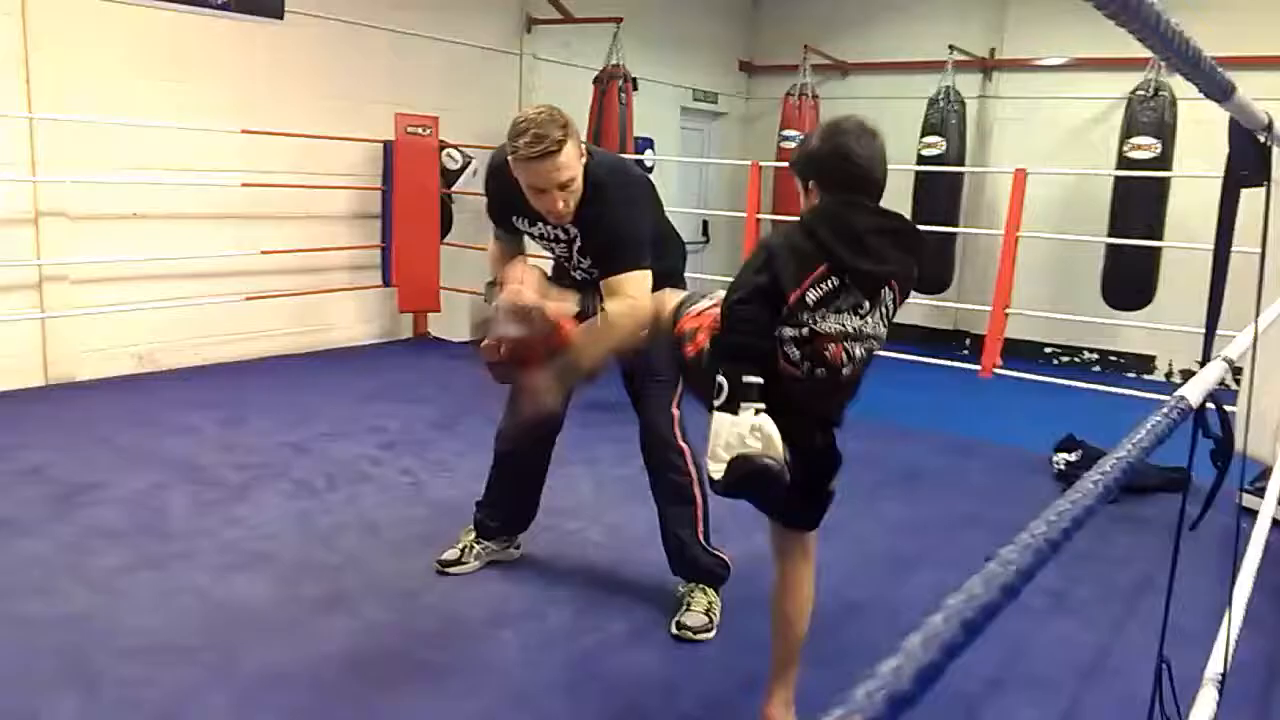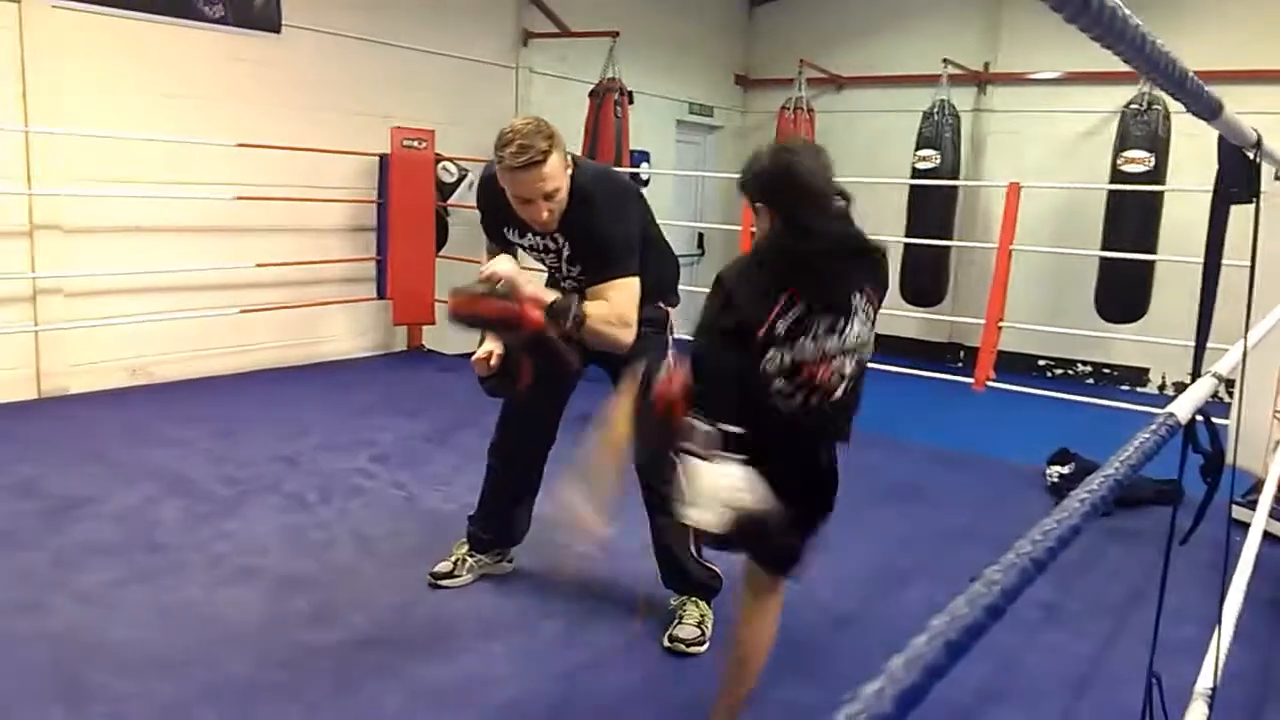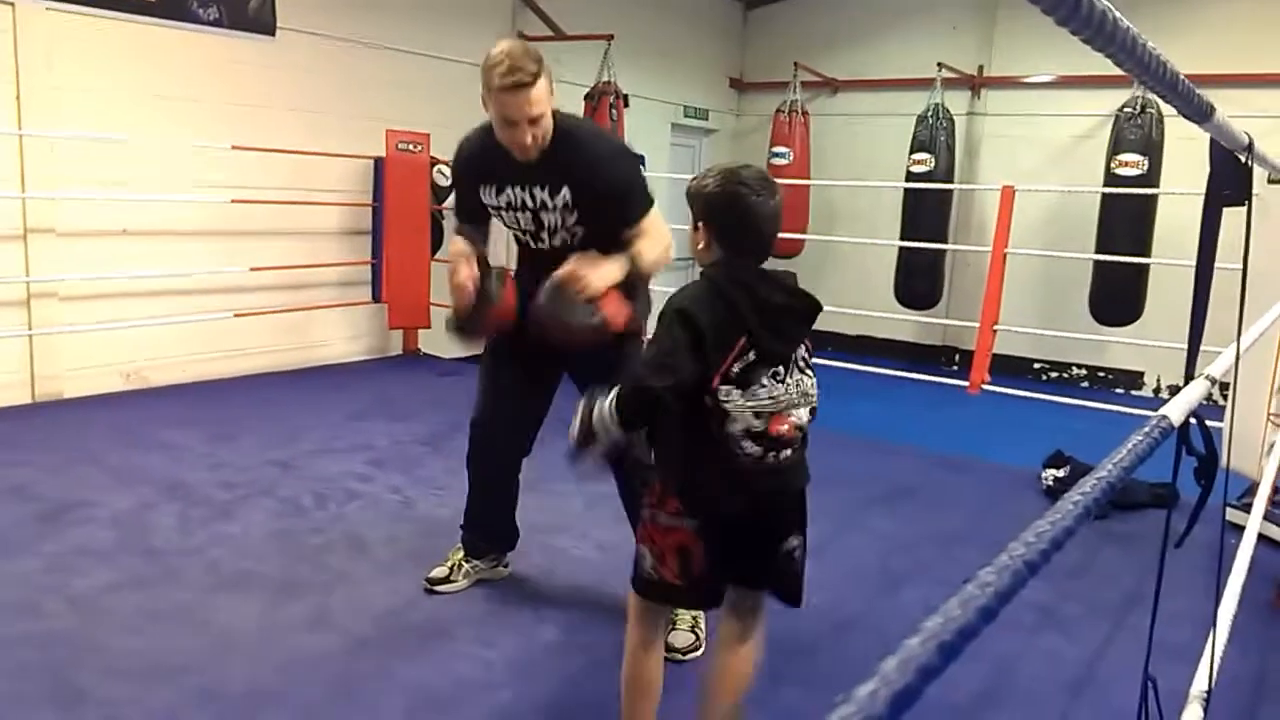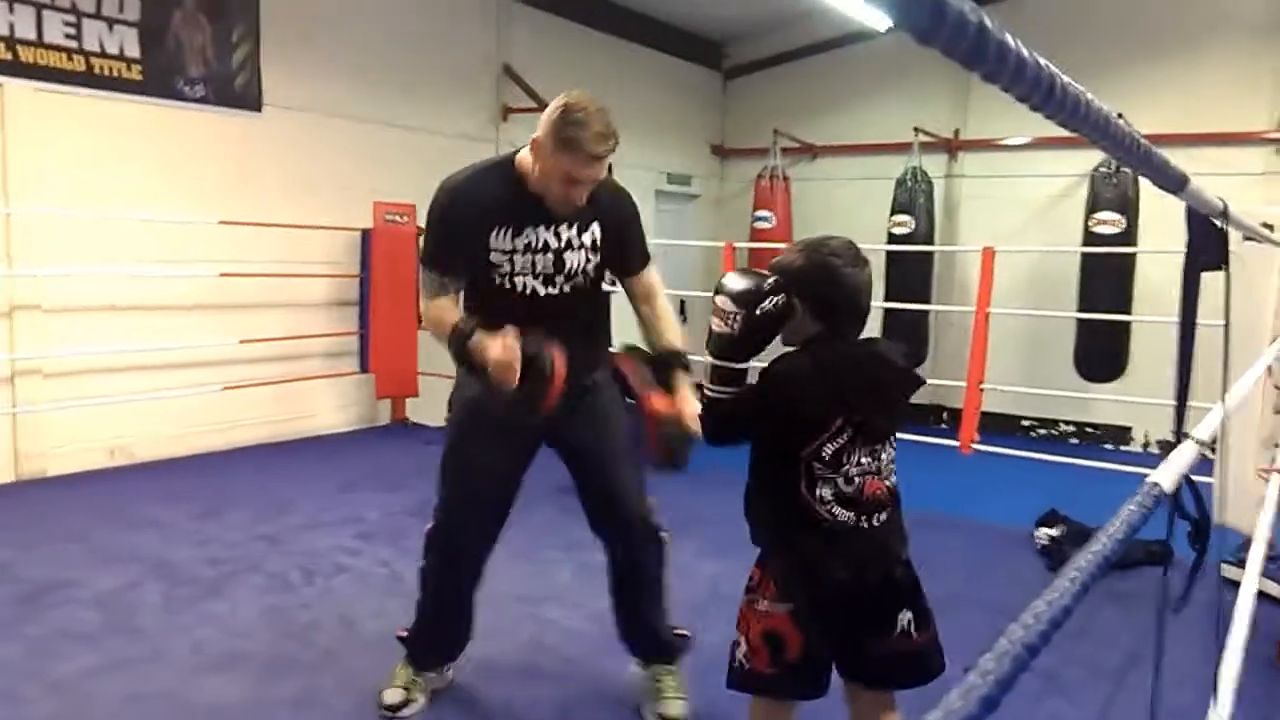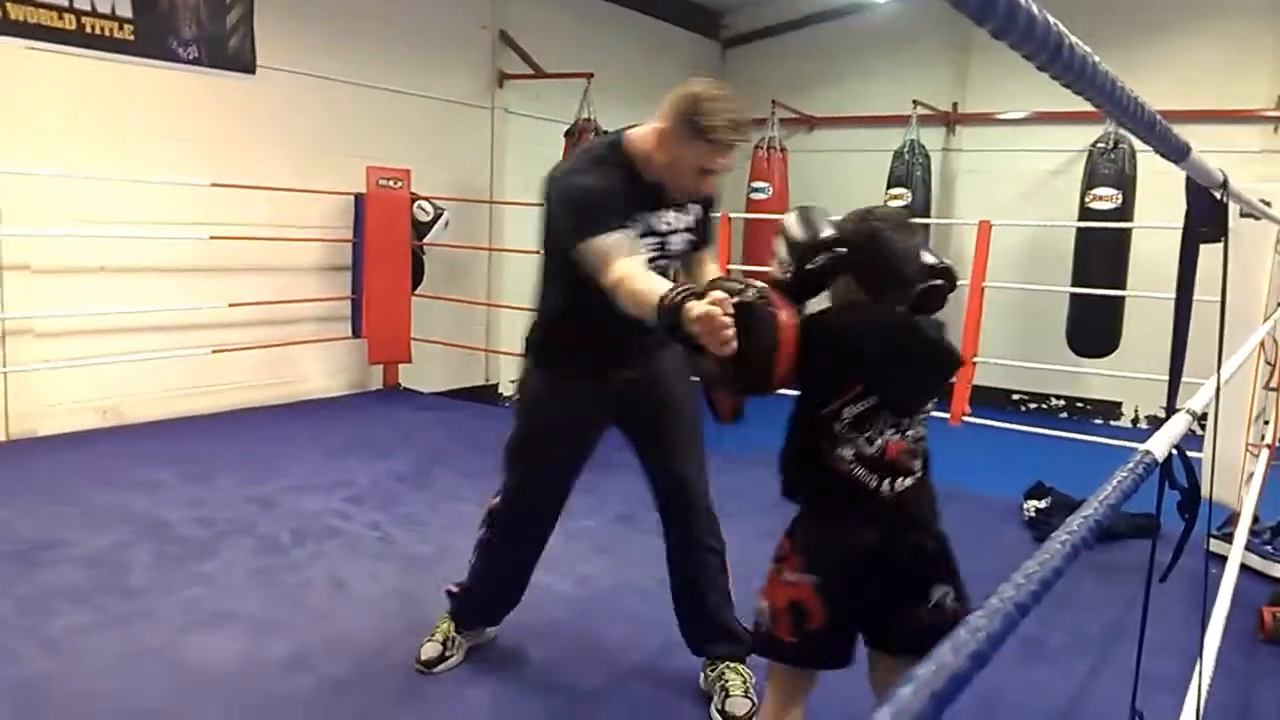
dt=1s
person 1, frame 1
left shoulder: (621, 190)
right shoulder: (502, 174)
left elbow: (631, 318)
right elbow: (506, 241)
left hip: (646, 297)
right hip: (574, 287)
left knee: (662, 430)
right knee: (527, 411)
left ankle: (701, 579)
right ankle: (496, 533)
person 1, frame 2
left shoulder: (606, 198)
right shoulder: (492, 190)
left elbow: (618, 330)
right elbow: (499, 257)
left wrist: (531, 294)
right wrist: (497, 334)
left hip: (637, 308)
right hip: (565, 299)
left knee: (653, 443)
right knee: (519, 423)
left ankle: (693, 591)
right ankle: (489, 545)
person 1, frame 3
left shoulder: (598, 153)
right shoulder: (475, 158)
left elbow: (657, 244)
right elbow: (468, 237)
left wrist: (614, 271)
right wrist: (465, 269)
right hip: (530, 308)
left knee: (634, 451)
right knee: (493, 432)
right ankle: (485, 549)
person 1, frame 4
left shoulder: (612, 203)
right shoulder: (467, 197)
left elbow: (644, 287)
right elbow: (436, 300)
left wrist: (678, 374)
right wrist: (477, 344)
left hip: (586, 382)
right hip: (496, 388)
left knee: (631, 521)
right knee: (459, 530)
left ankle: (659, 660)
right ankle: (427, 661)
person 1, frame 5
left shoulder: (697, 183)
right shoulder: (588, 180)
right elbow: (622, 276)
left wrist: (715, 320)
right wrist: (685, 306)
left hip: (654, 357)
right hip: (570, 360)
left knee: (688, 501)
right knee: (526, 499)
left ankle: (721, 653)
right ankle: (469, 619)
person 2, frame 1
left shoulder: (788, 244)
right shoulder: (902, 252)
left elbow: (742, 327)
left wrist: (733, 408)
left hip: (758, 410)
right hip: (811, 431)
left knee: (660, 304)
right knee: (794, 554)
left ankle: (550, 375)
person 2, frame 2
left shoulder: (748, 277)
right shoulder: (870, 264)
left elbow: (710, 380)
left wrist: (705, 457)
right hip: (808, 462)
right knee: (766, 594)
person 2, frame 3
left shoulder: (693, 307)
right shoulder: (789, 302)
left elbow: (646, 398)
left wrist: (597, 417)
left hip: (697, 496)
right hip: (777, 494)
left knee: (646, 623)
right knee: (744, 623)
person 2, frame 4
left shoulder: (791, 379)
right shoulder: (884, 367)
left elbow: (719, 426)
left wrist: (730, 348)
left hip: (802, 572)
right hip: (881, 565)
person 2, frame 5
left shoulder: (832, 333)
right shoulder: (930, 344)
left wrist: (788, 290)
right wrist: (923, 300)
left hip: (830, 539)
right hip: (911, 538)
